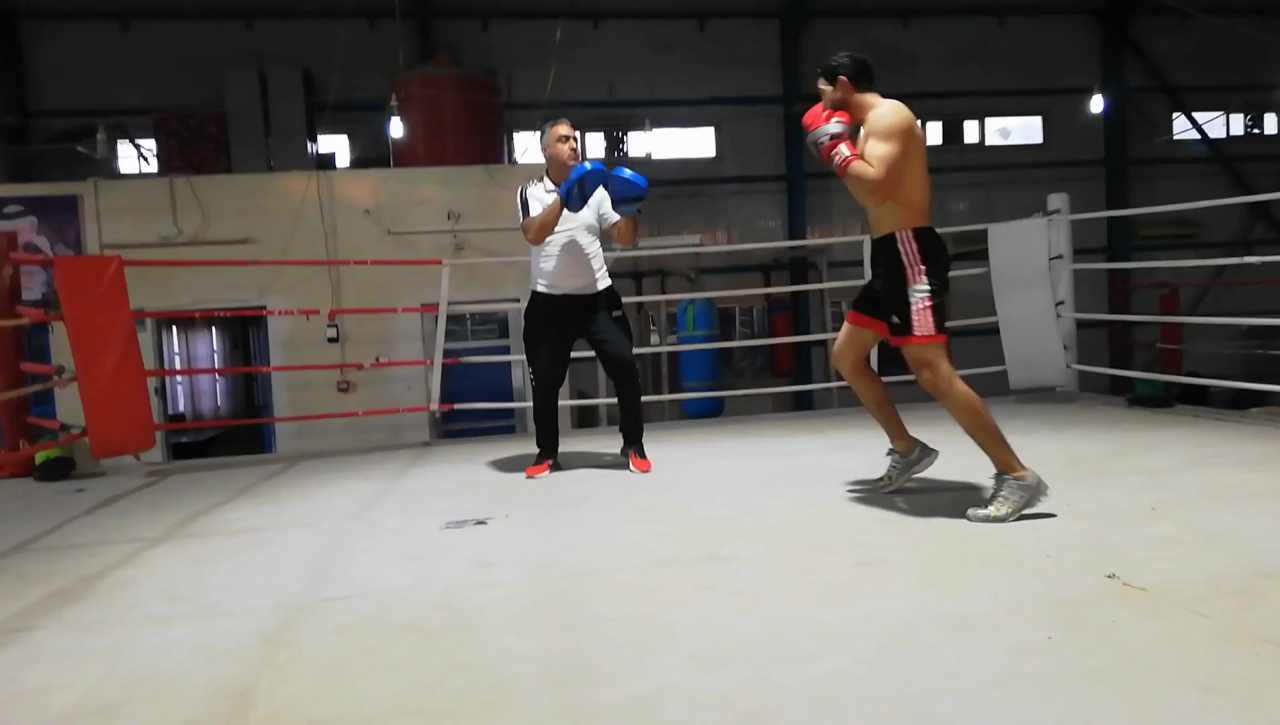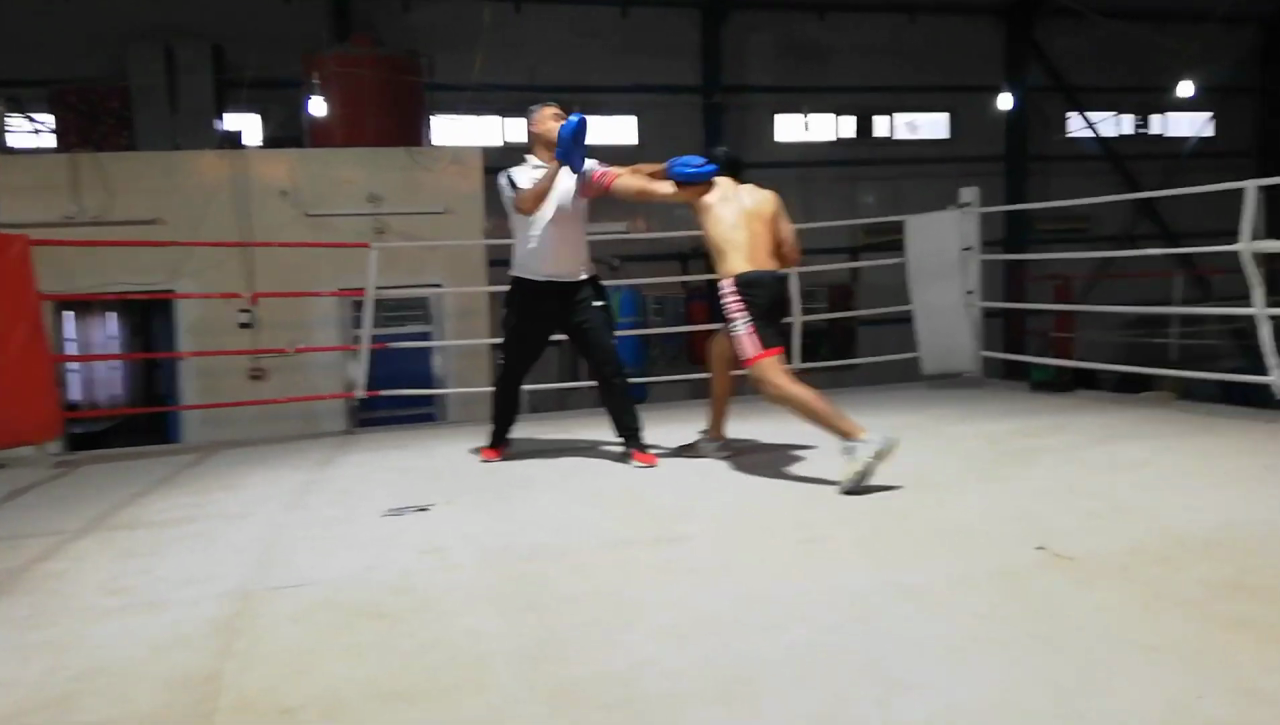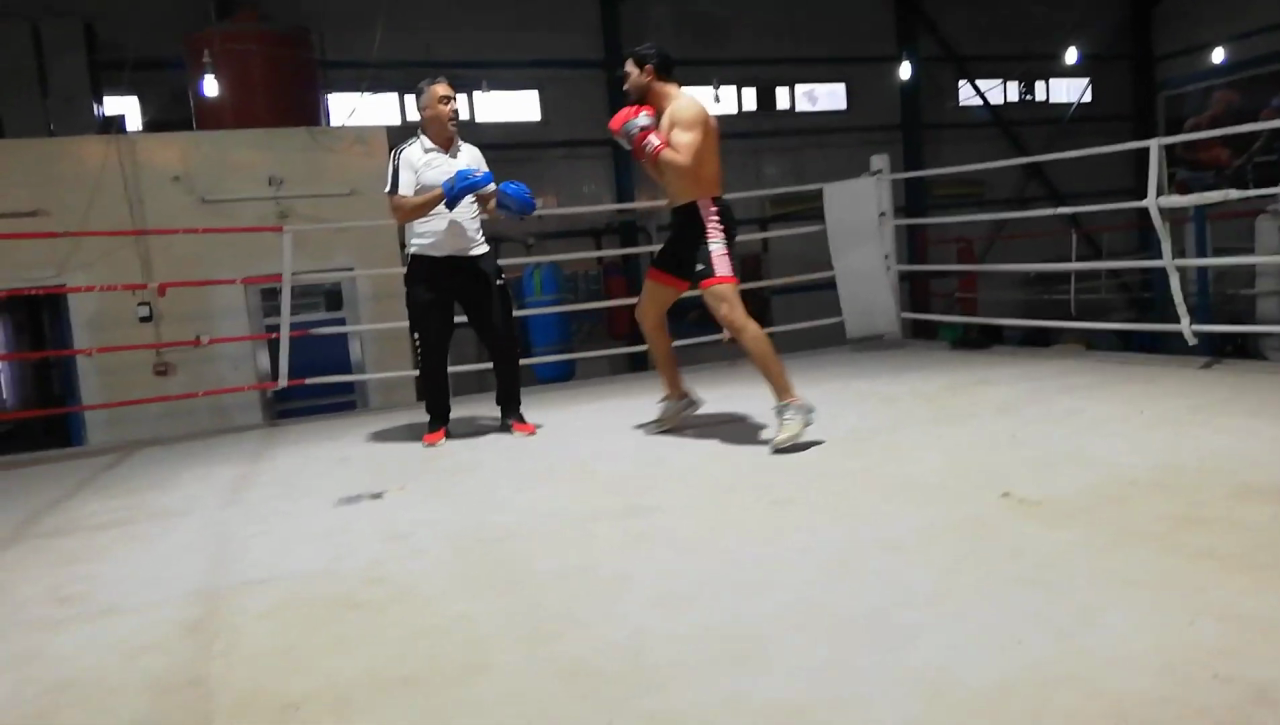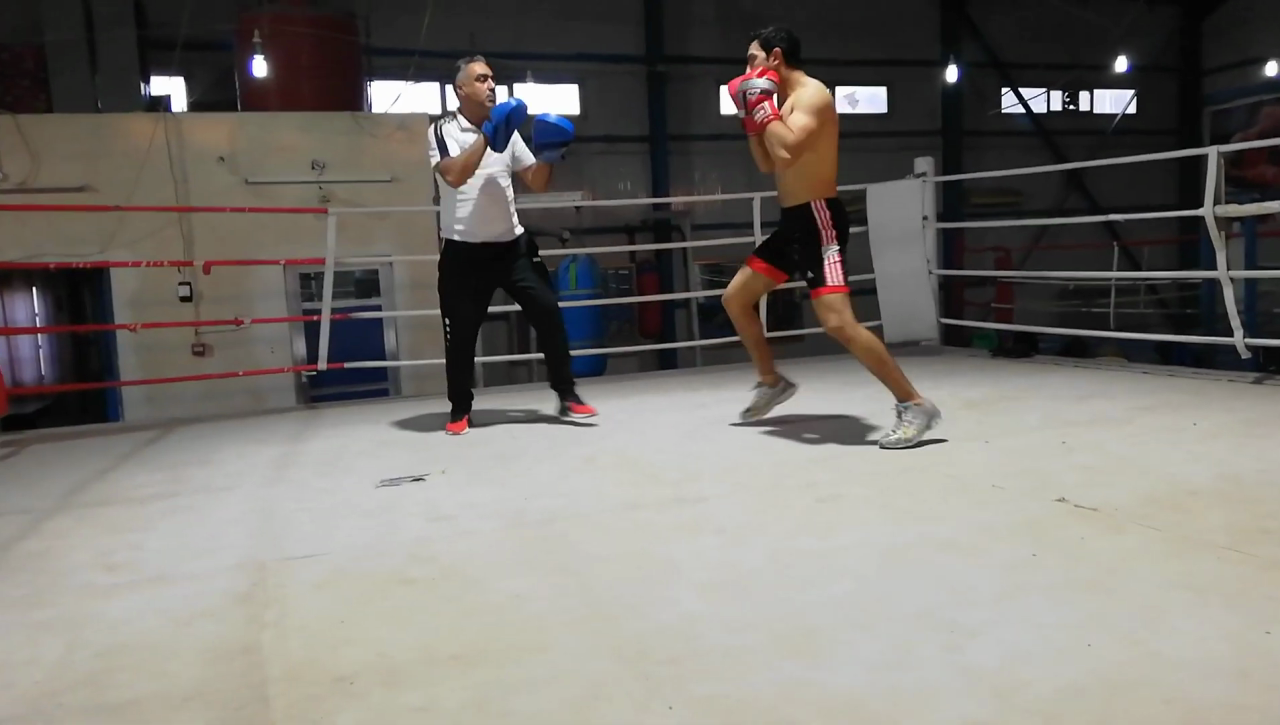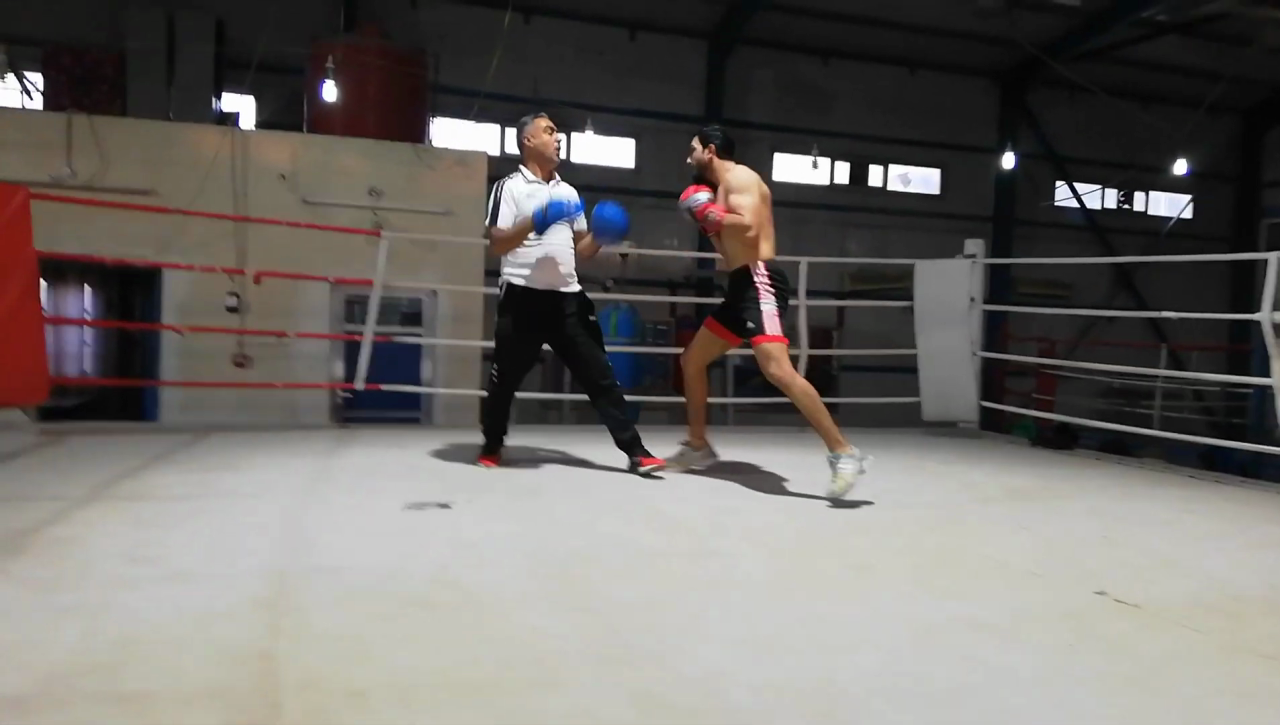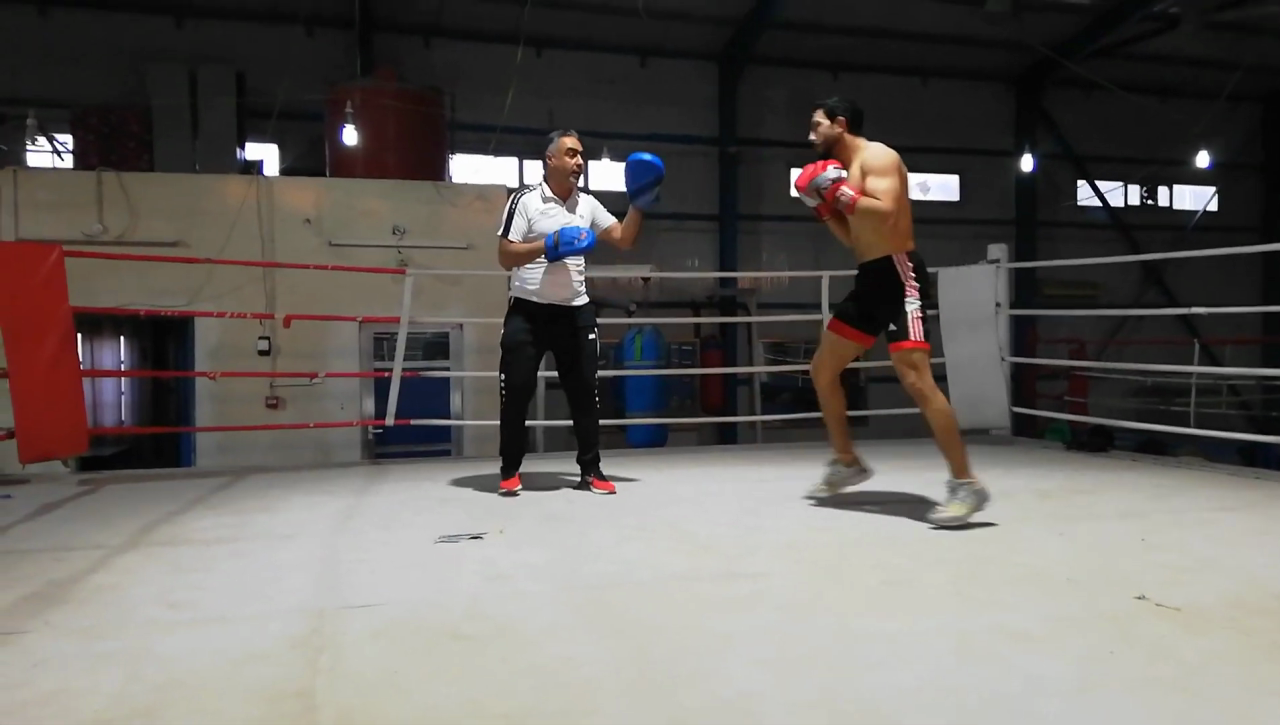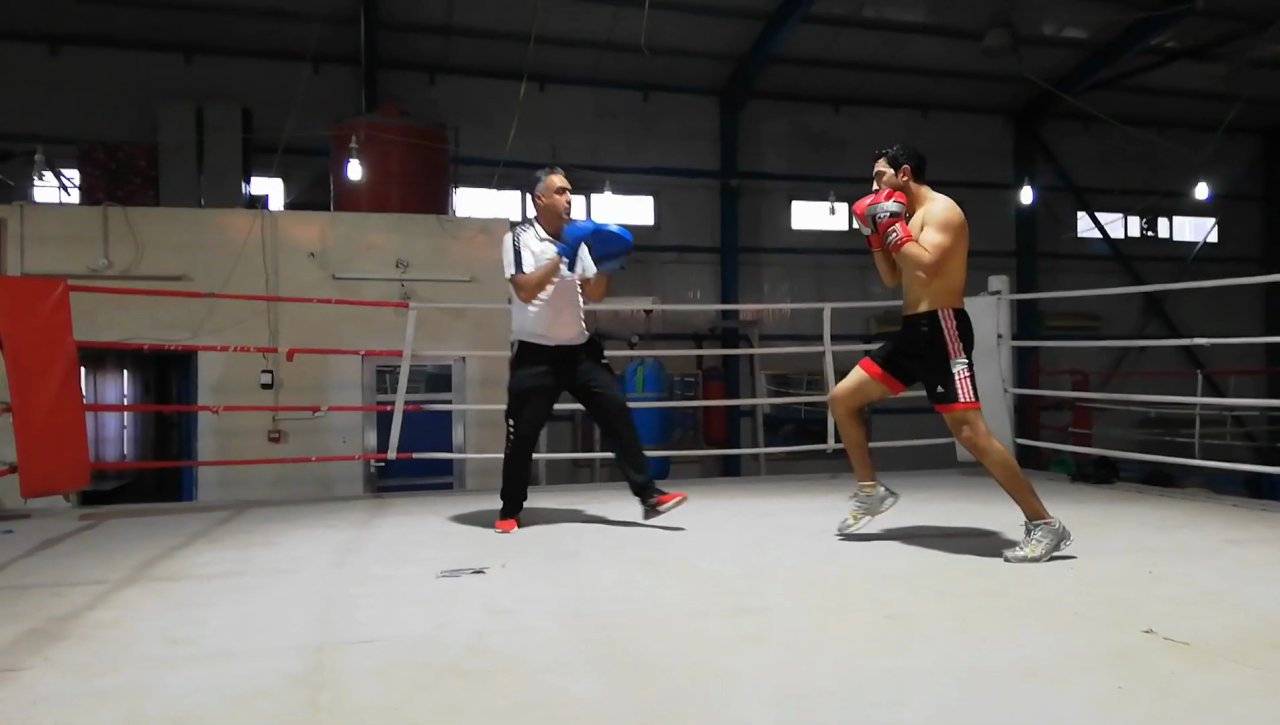
dt=0.7s
person 1, frame 1
left shoulder: (888, 115)
right shoulder: (874, 124)
left elbow: (873, 187)
left wrist: (836, 145)
right wrist: (838, 150)
left hip: (910, 254)
right hip: (891, 259)
left knee: (933, 373)
right knee: (844, 356)
left ankle: (1018, 478)
right ankle: (907, 449)
person 1, frame 2
left shoulder: (703, 189)
right shoulder: (768, 198)
left elbow: (647, 189)
right elbow: (790, 255)
left wrist: (601, 181)
left hip: (741, 291)
right hip: (770, 285)
left knee: (773, 381)
right knee: (718, 354)
left ankle: (862, 441)
right ankle: (714, 437)
person 1, frame 3
left shoulder: (685, 107)
right shoulder: (667, 114)
left elbow: (682, 167)
left wrist: (645, 137)
right wrist: (639, 143)
left hip: (705, 219)
right hip: (683, 223)
left knee: (728, 311)
right knee: (648, 313)
left ankle: (793, 405)
right ankle: (678, 398)
person 1, frame 4
left shoulder: (811, 94)
right shoulder: (787, 100)
left elbow: (786, 152)
right elbow: (768, 165)
left wrist: (761, 105)
right wrist: (750, 119)
left hip: (817, 219)
right hip: (791, 223)
left knee: (837, 322)
right knee: (735, 299)
left ankle: (914, 406)
right ankle: (772, 383)
person 1, frame 5
left shoulder: (740, 177)
right shoulder: (722, 186)
left elbow: (747, 227)
left wrist: (708, 209)
right wrist: (704, 216)
left hip: (760, 282)
right hip: (741, 285)
left knee: (778, 369)
right knee: (691, 361)
left ankle: (844, 454)
right ankle: (697, 448)
person 1, frame 6
left shoulder: (878, 157)
right shoulder: (849, 171)
left elbow: (886, 215)
left wrist: (838, 190)
right wrist: (823, 204)
left hip: (898, 276)
right hip: (868, 279)
left knee: (915, 379)
right knee: (822, 368)
left ankle: (966, 484)
right ankle: (847, 462)
person 1, frame 7
left shoulder: (942, 211)
right shoulder: (914, 218)
left elbow: (925, 267)
right elbow: (892, 278)
left wrist: (893, 224)
right wrist: (876, 232)
left hip: (941, 331)
right hip: (910, 331)
left knee: (973, 437)
right knee: (841, 399)
left ankle: (1042, 524)
right ankle: (870, 490)
person 2, frame 1
left shoulder: (596, 189)
right shoulder: (530, 192)
left elbow: (627, 239)
right elbow: (534, 235)
left wrist: (628, 210)
right wrist: (564, 198)
left hip: (596, 297)
right hip: (549, 303)
left knee: (624, 365)
right knee: (545, 382)
left ankle: (633, 445)
right ankle: (547, 454)
person 2, frame 2
left shoulder: (580, 170)
right shoulder: (513, 176)
left elbow: (624, 175)
right elbow: (528, 206)
left wrist: (667, 168)
right wrist: (560, 161)
left hip: (578, 288)
right hip: (530, 289)
left knee: (607, 363)
right knee: (512, 367)
left ankle: (633, 442)
right ankle: (498, 438)
person 2, frame 3
left shoulder: (471, 153)
right shoulder: (406, 154)
left elbow: (489, 204)
right elbow: (399, 211)
left wrist: (508, 203)
right wrist: (444, 192)
left hip: (476, 261)
right hip: (428, 267)
left knee: (503, 337)
right knee: (432, 347)
left ankle: (511, 412)
right ankle: (438, 420)
person 2, frame 4
left shoulder: (508, 130)
right shoulder: (443, 130)
left elbow: (537, 183)
right elbow: (454, 176)
left wrist: (550, 155)
right wrist: (487, 137)
left hip: (512, 245)
right hip: (464, 251)
left knee: (548, 312)
right knee: (461, 335)
left ankle: (567, 395)
right ankle: (460, 409)
person 2, frame 5
left shoulder: (568, 192)
right shoulder: (509, 188)
left elbow: (581, 247)
right elbow: (498, 243)
left wrist: (601, 236)
right wrist: (535, 221)
left hip: (568, 299)
right hip: (523, 298)
left knee: (600, 373)
right knee: (505, 377)
left ankle: (634, 451)
right ankle: (491, 447)
person 2, frame 6
left shoulder: (587, 204)
right shoulder: (524, 201)
left elbow: (622, 240)
right elbow: (505, 256)
left wrist: (640, 201)
right wrist: (549, 244)
left hip: (575, 312)
right hip: (527, 311)
left knee: (584, 391)
right knee: (516, 389)
left ankle: (590, 470)
right ankle: (510, 469)
person 2, frame 7
left shoulder: (577, 240)
right shoulder: (518, 240)
left elbow: (593, 292)
right elbow: (525, 290)
left wrist: (608, 268)
right wrist: (562, 254)
left hip: (578, 349)
right hip: (534, 353)
left knee: (616, 412)
right knee: (522, 434)
left ankle: (648, 493)
right ankle: (509, 510)
